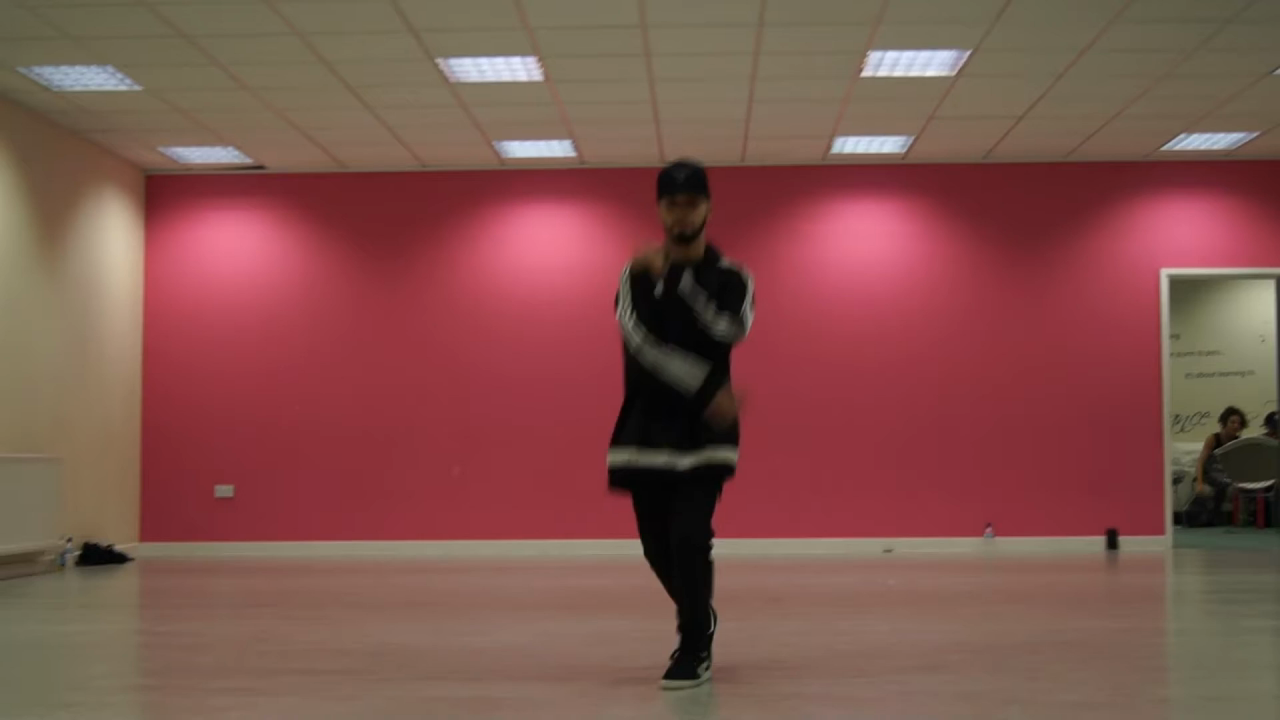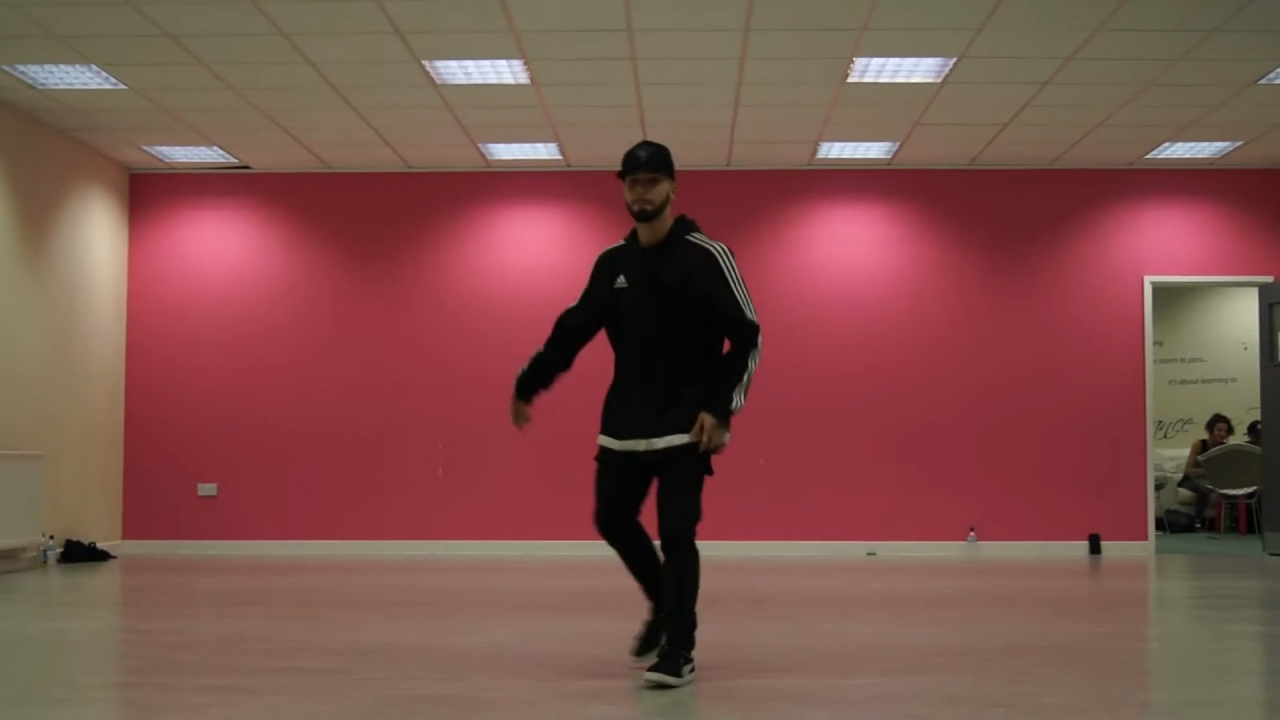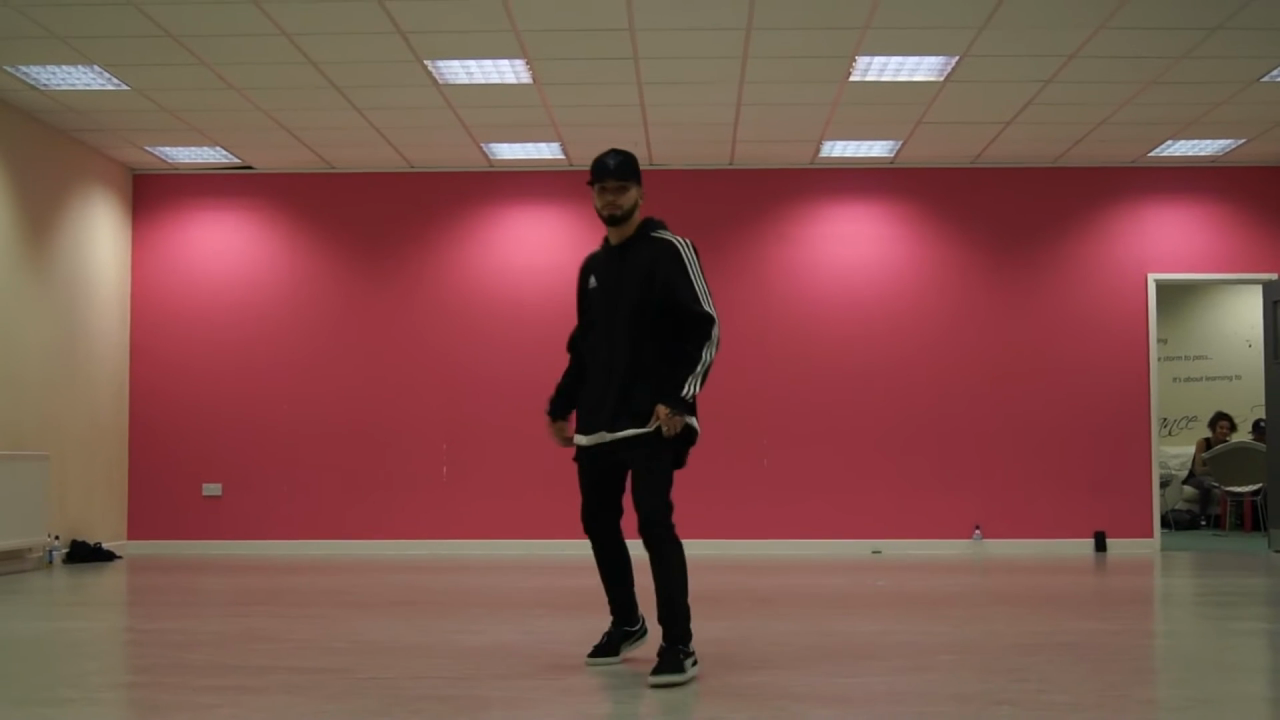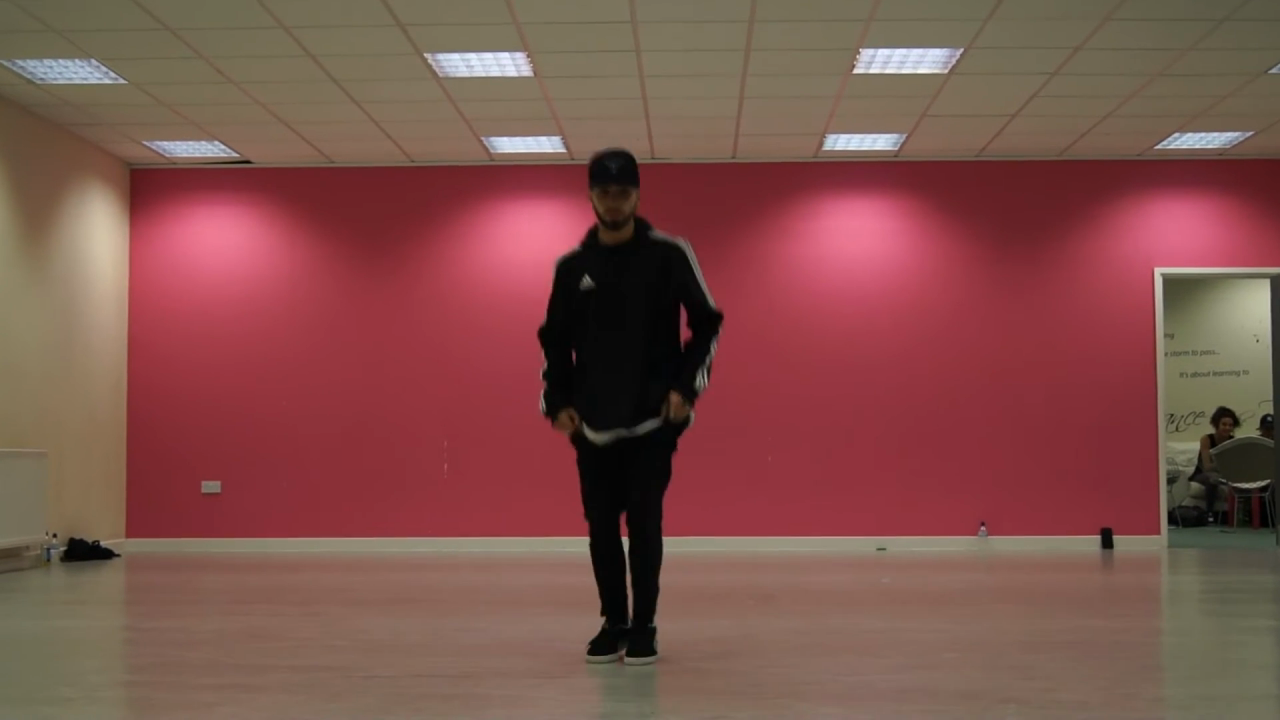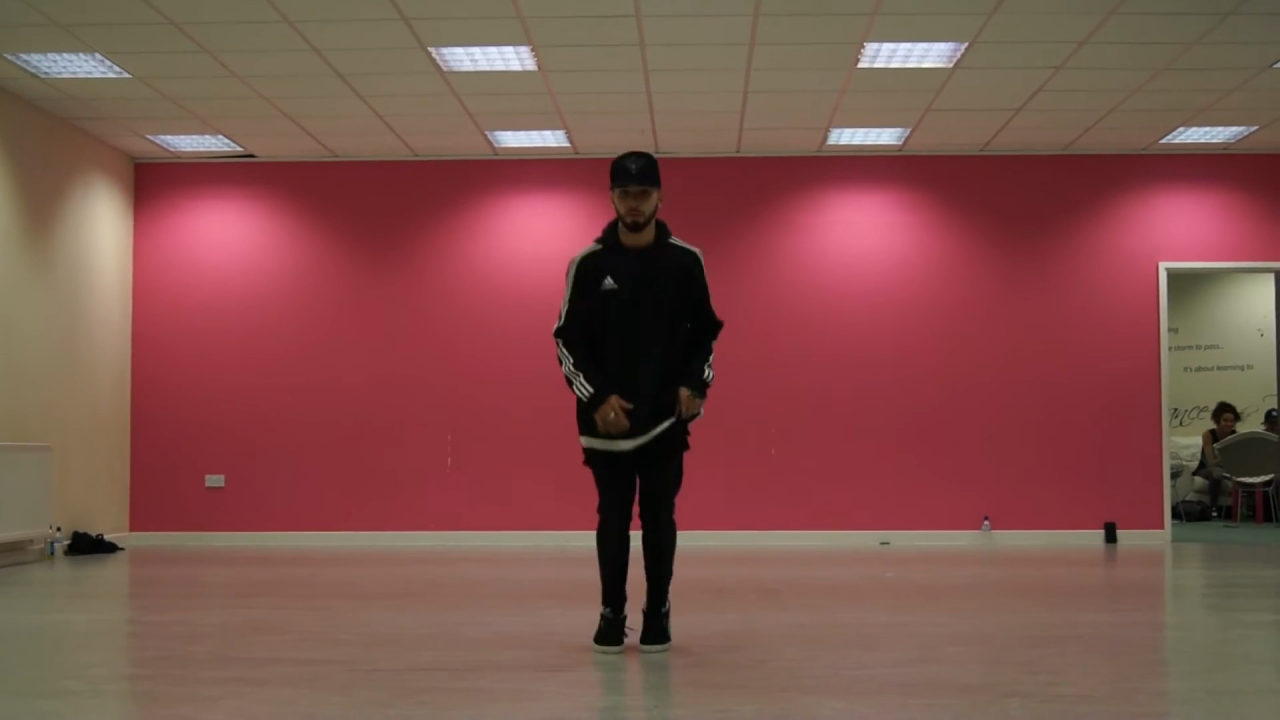
dt=0.4s
person 1, frame 1
left shoulder: (733, 279)
right shoulder: (636, 275)
left elbow: (725, 333)
right elbow: (640, 343)
left wrist: (677, 276)
right wrist: (706, 390)
left hip: (704, 440)
right hip: (644, 438)
left knee: (689, 540)
right knee: (658, 545)
left ankle: (694, 649)
right ankle: (699, 620)
person 1, frame 2
left shoulder: (705, 256)
right shoulder: (612, 263)
left elbow: (746, 336)
right elbow: (574, 329)
left wrist: (722, 408)
right wrist: (529, 385)
left hip: (685, 425)
right hip: (626, 421)
left knee: (675, 530)
right knee: (612, 520)
left ankle: (678, 649)
right ankle: (665, 607)
person 1, frame 3
left shoulder: (670, 251)
right shoulder: (591, 267)
left elbow: (705, 329)
left wrist: (676, 398)
right wrist: (561, 405)
left hip: (651, 420)
right hip: (596, 422)
left knee: (654, 523)
right knee: (598, 521)
left ankle: (678, 646)
right ankle: (626, 623)
person 1, frame 4
left shoulder: (671, 255)
right shoulder: (572, 266)
left elbow: (707, 324)
right elbow: (554, 341)
left wrist: (686, 387)
right wrist: (557, 404)
left hip: (654, 417)
right hip: (593, 421)
left knee: (644, 520)
right knee: (602, 522)
left ankle: (642, 626)
right ankle: (614, 623)
person 1, frame 5
left shoulder: (685, 260)
right shoulder: (588, 264)
left elbow: (704, 331)
right elbow: (567, 341)
left wrist: (694, 383)
right wrist: (595, 395)
left hip: (665, 414)
right hip: (608, 419)
left knee: (659, 515)
right knee: (613, 514)
left ankle: (657, 616)
right ankle: (612, 613)
